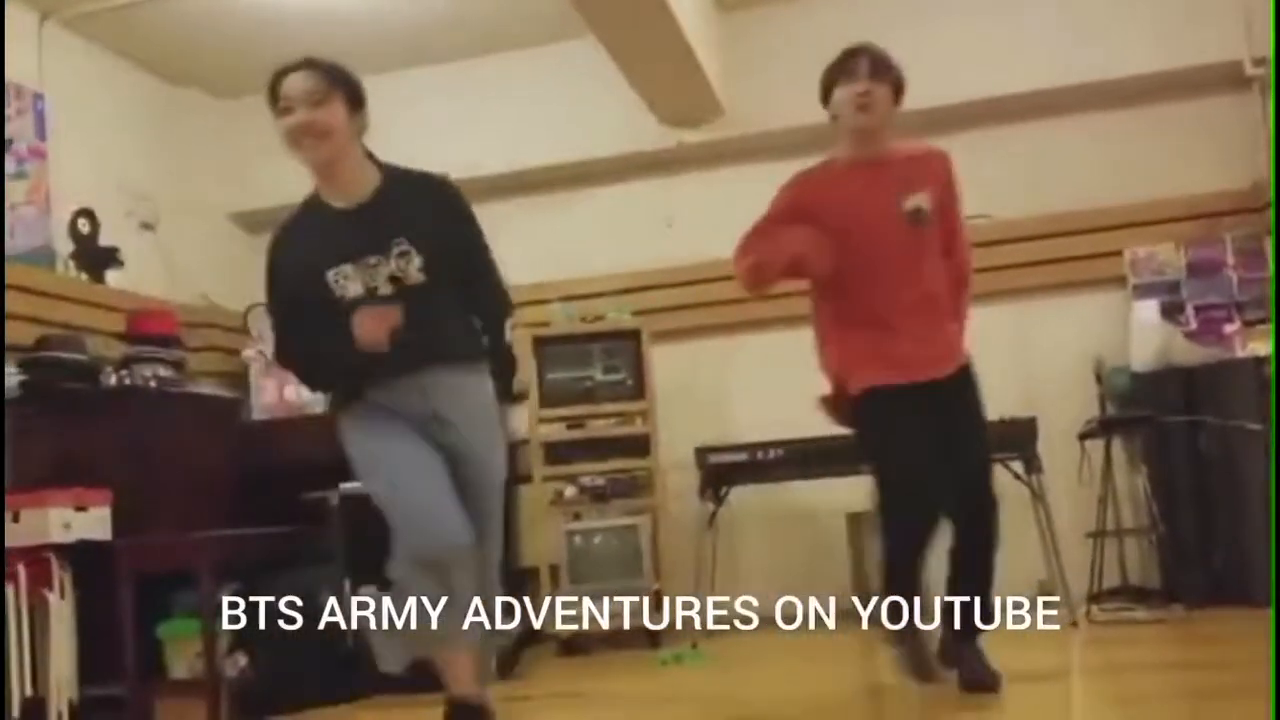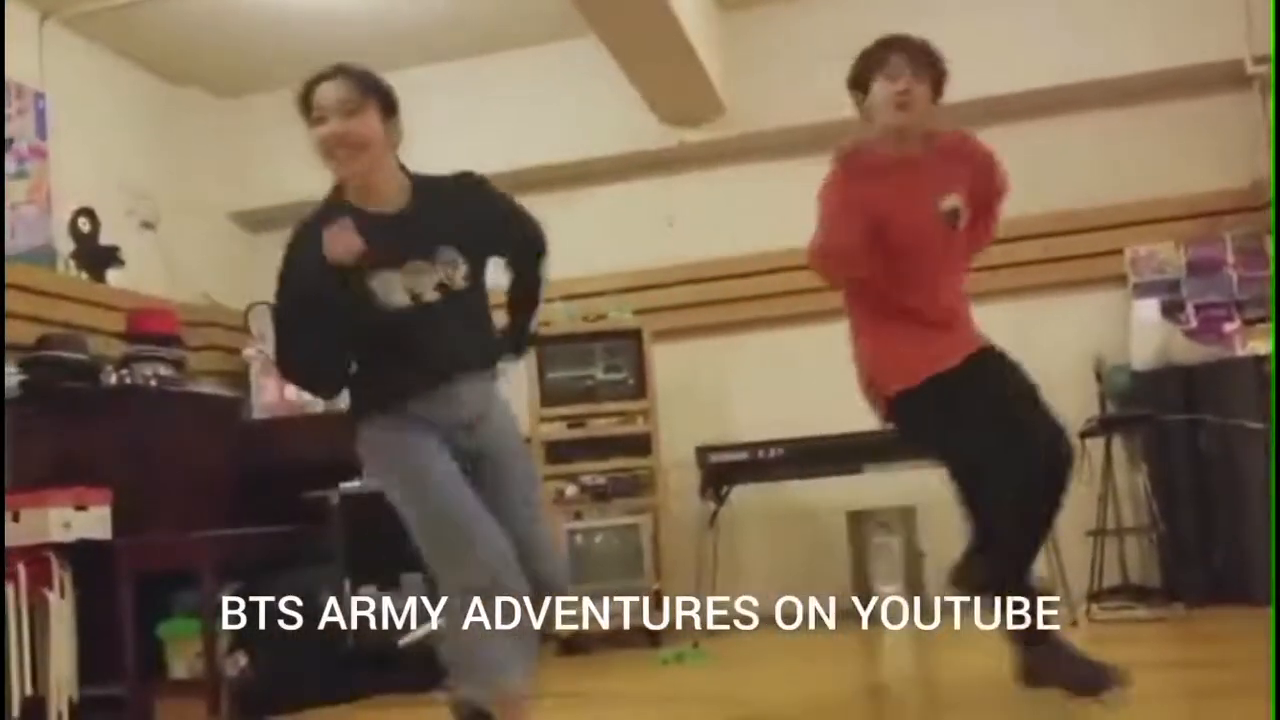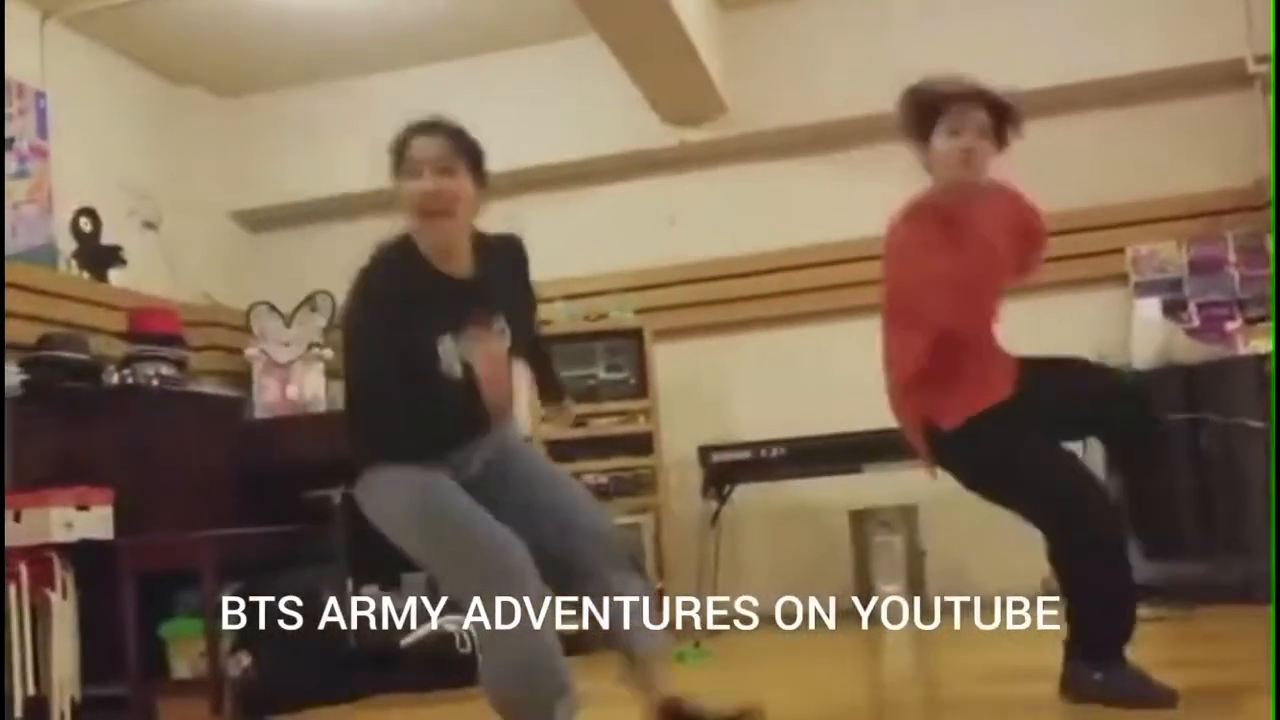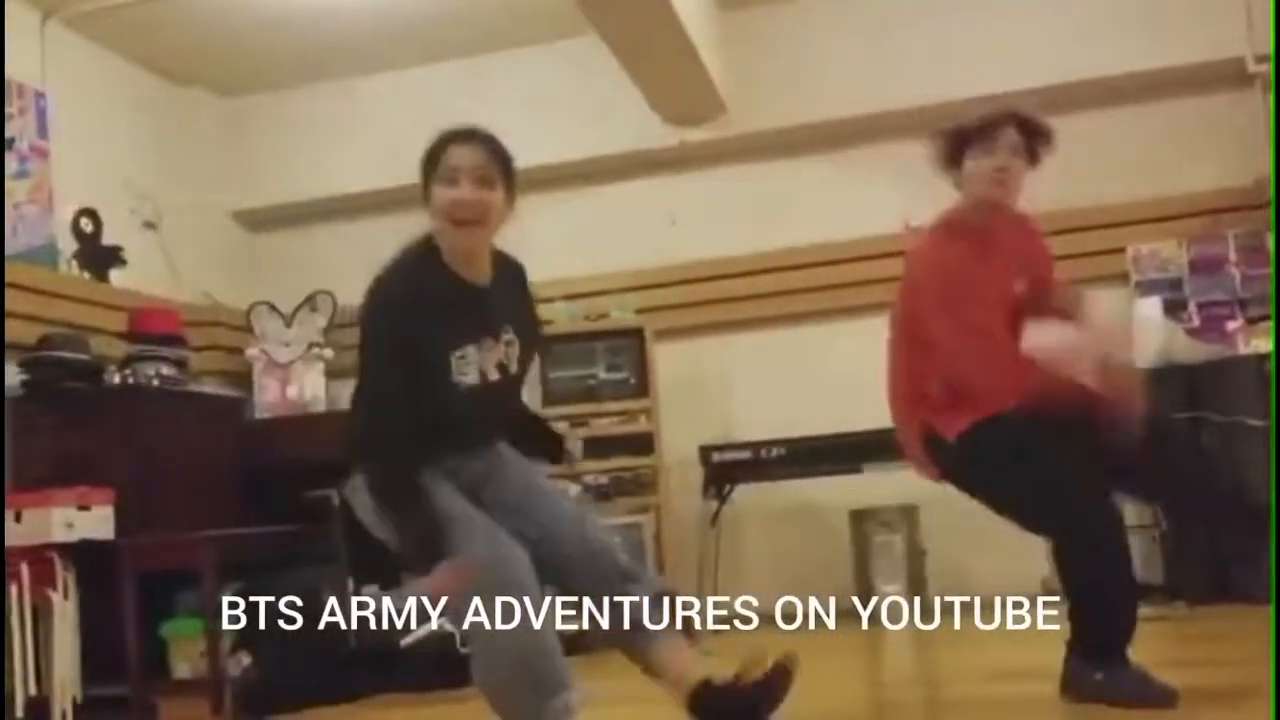
dt=0.1s
person 1, frame 1
left shoulder: (932, 166)
right shoulder: (811, 189)
right elbow: (750, 266)
left wrist: (951, 321)
right wrist: (791, 249)
left hip: (942, 363)
right hip: (872, 374)
left knee: (975, 505)
right knee: (913, 505)
left ankle: (962, 637)
right ankle: (903, 615)
person 1, frame 2
left shoulder: (957, 150)
right shoulder: (850, 175)
left elbow: (989, 190)
right elbow: (832, 267)
left hip: (961, 342)
right hip: (905, 364)
left knee: (1049, 455)
right knee: (1006, 479)
left ankle: (983, 570)
right ankle: (1038, 644)
person 1, frame 3
left shoulder: (998, 204)
right shoulder: (913, 234)
left elbow: (1029, 238)
right elbow: (946, 318)
left wrist: (992, 275)
left hip: (996, 376)
right hip: (949, 407)
left knee: (1132, 408)
right knee: (1083, 512)
right ankle: (1093, 665)
person 1, frame 4
left shoulder: (1018, 230)
right shoulder: (942, 254)
left elbow: (1040, 289)
right elbow: (981, 365)
left wrist: (1071, 310)
right wrist: (1092, 389)
left hip: (1012, 393)
right hip: (956, 422)
left knee: (1130, 441)
right knee: (1086, 515)
right ankle: (1096, 664)
person 2, frame 1
left shoulder: (430, 197)
right shoulder: (295, 243)
left elbow: (488, 292)
right elbow: (294, 353)
left wrist: (502, 379)
right wrist: (348, 338)
left hip: (459, 394)
right hip: (374, 411)
left knee: (476, 561)
right knee: (437, 540)
person 2, frame 2
left shoulder: (462, 198)
right shoulder: (313, 240)
left elbow: (527, 239)
right elbow: (300, 364)
left wrist: (520, 323)
right wrist: (340, 269)
left hip: (476, 400)
right hip: (397, 420)
left knee: (535, 563)
right knee: (479, 561)
person 2, frame 3
left shoulder: (502, 257)
right shoulder: (382, 293)
right elbow: (376, 424)
left wrist: (544, 375)
right wrist: (473, 394)
left hip: (481, 447)
right hip: (401, 466)
left knee: (595, 547)
right knee: (505, 579)
person 2, frame 4
left shoulder: (509, 280)
right shoulder: (399, 293)
right elbow: (379, 439)
left wrist: (546, 443)
right wrist: (428, 551)
left hip: (481, 458)
right hip: (410, 473)
left knee: (595, 561)
right knee: (501, 576)
